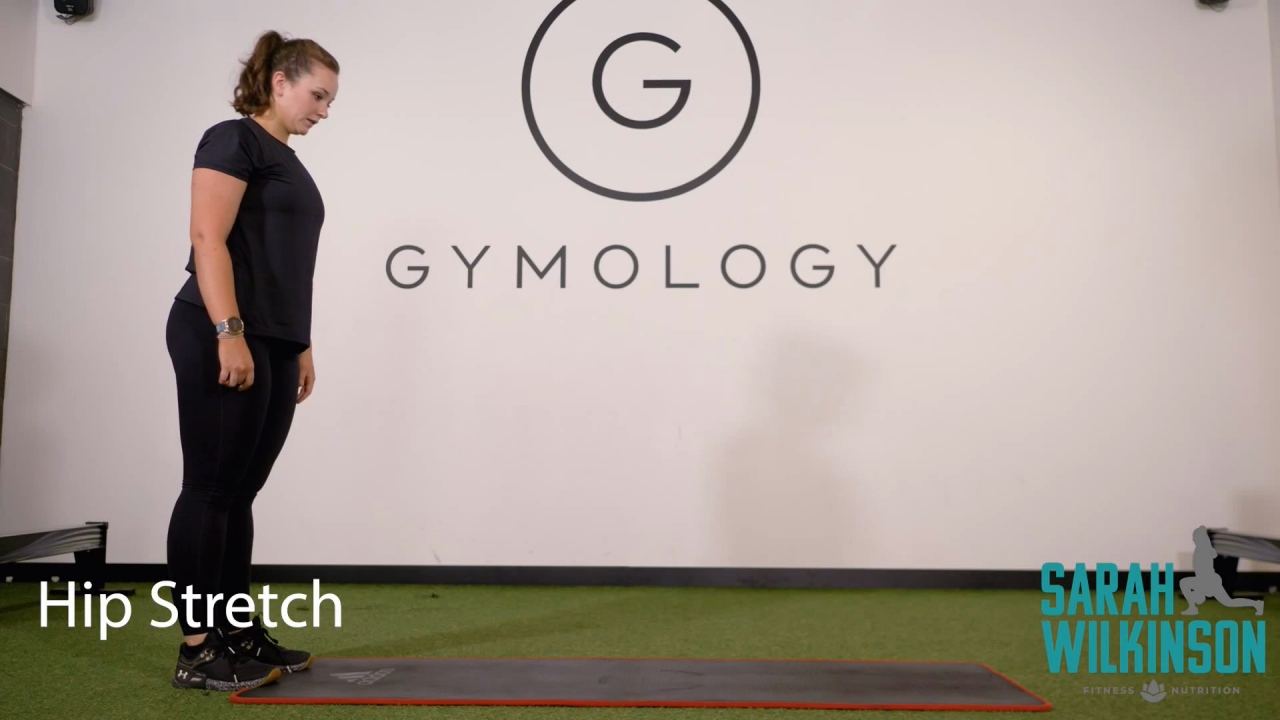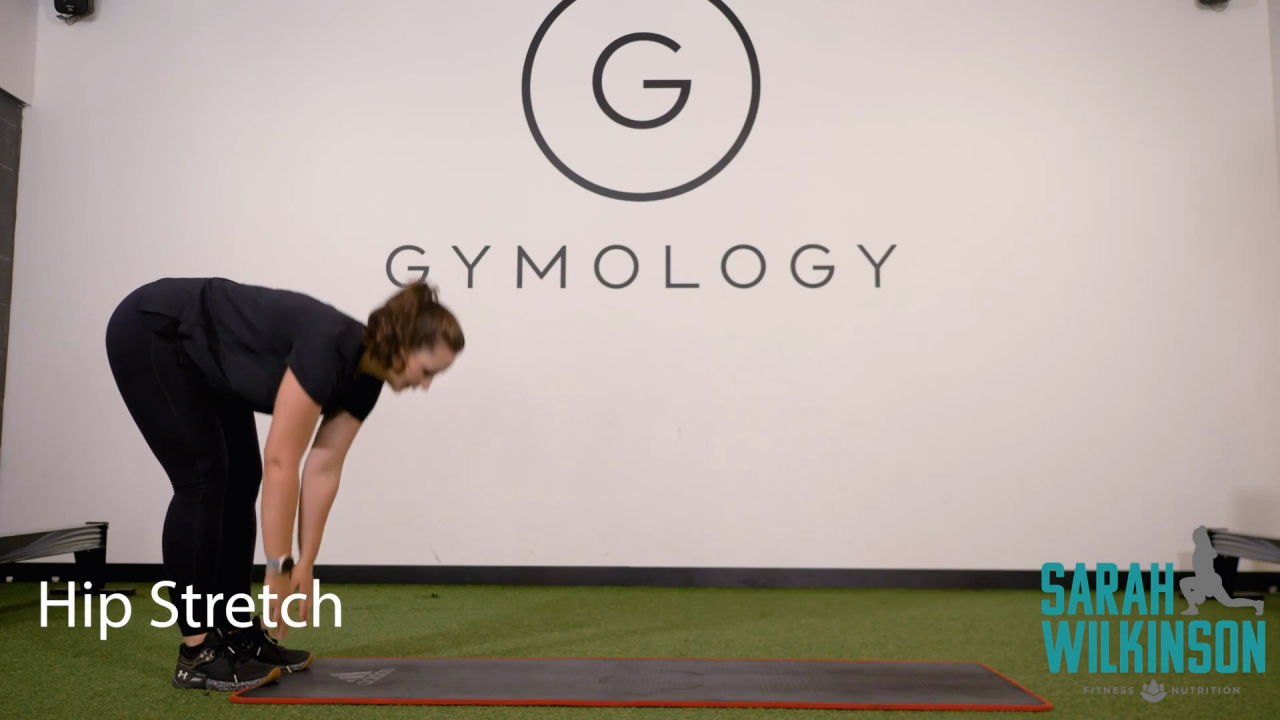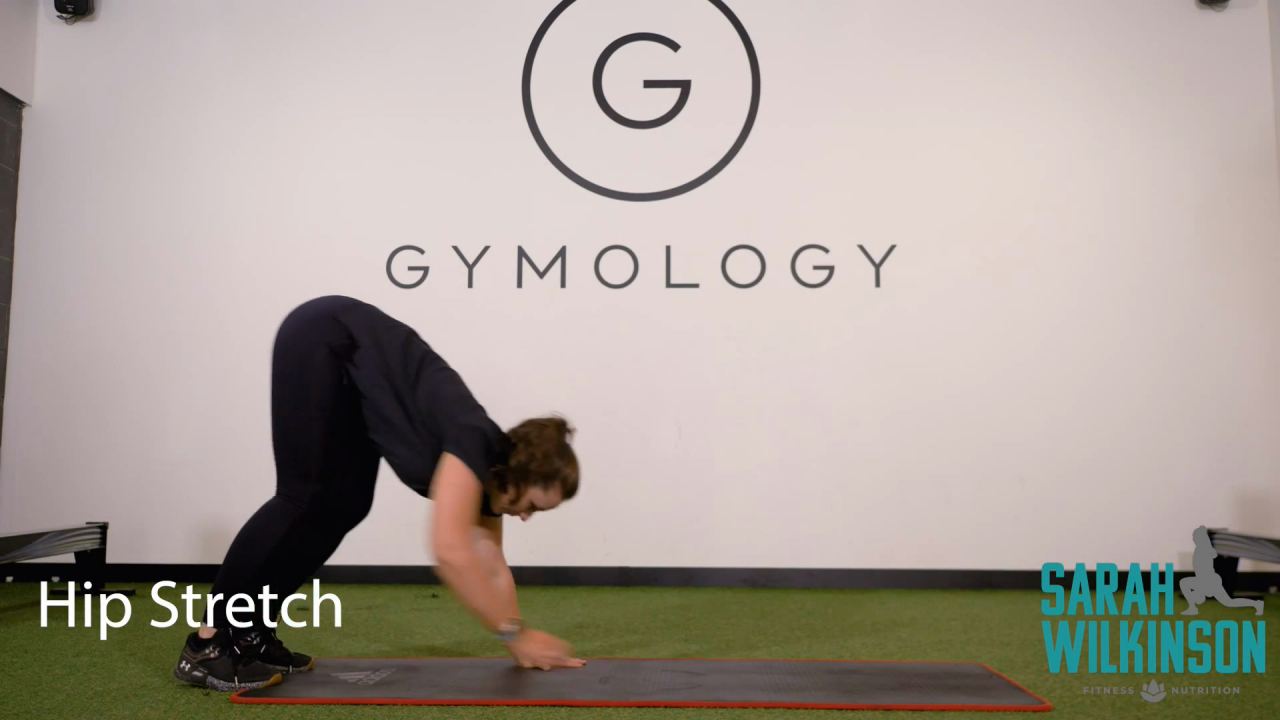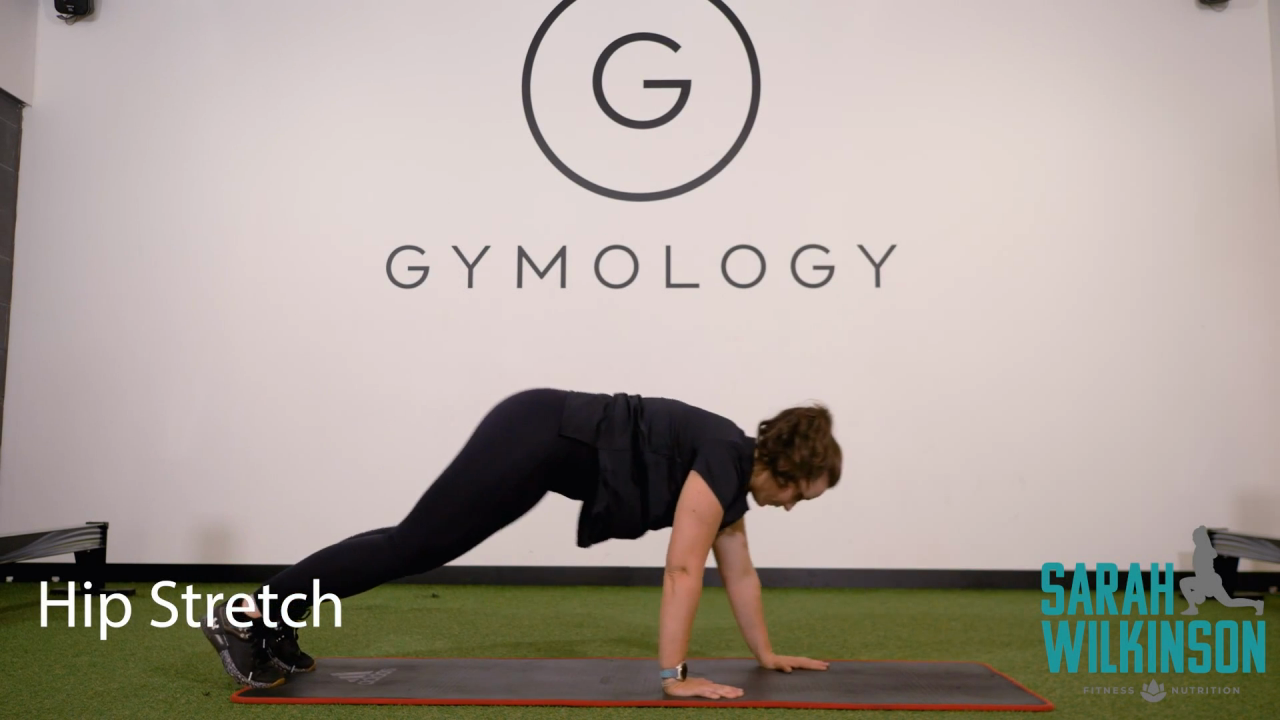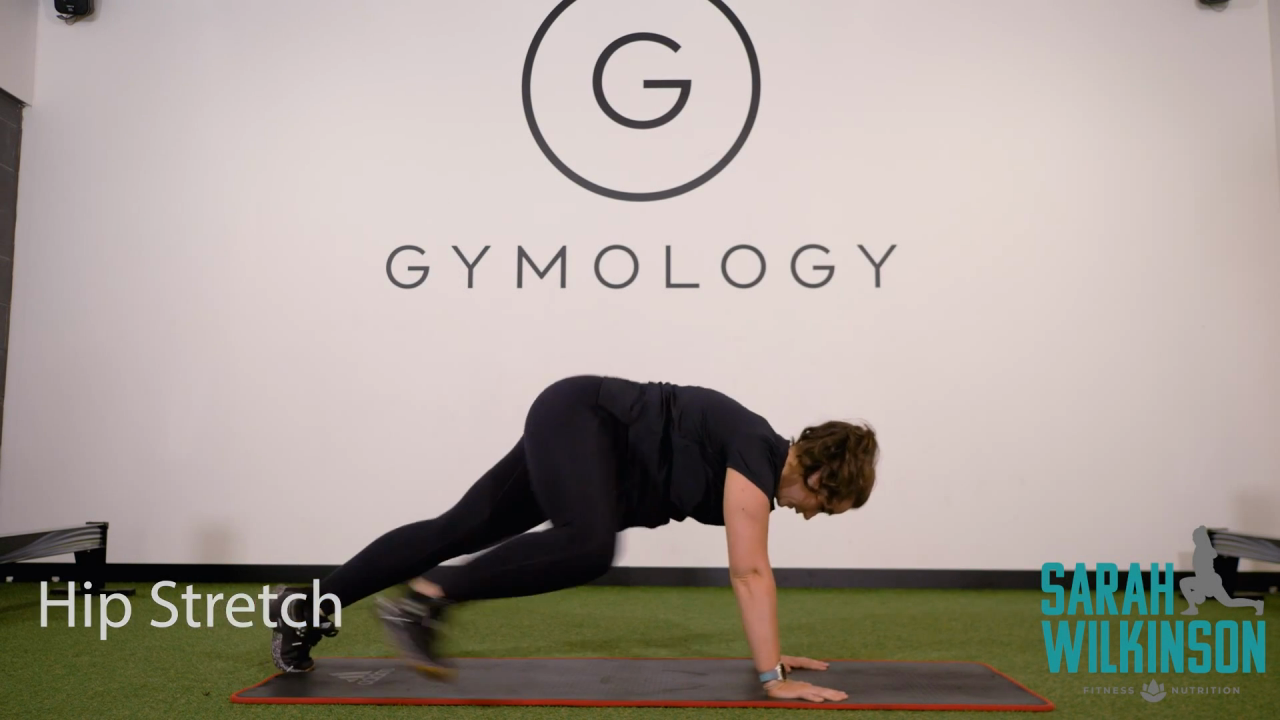
dt=1s
person 1, frame 1
left shoulder: (285, 161)
right shoulder: (233, 141)
right elbow: (208, 241)
left wrist: (301, 347)
right wrist: (228, 332)
left hip: (273, 346)
right hip: (223, 340)
left knee: (239, 492)
right knee: (211, 489)
left ankle: (236, 633)
right ankle: (196, 650)
person 1, frame 2
left shoulder: (365, 376)
right shoulder: (329, 349)
left elbow: (324, 467)
right elbow: (280, 461)
left wrist: (304, 567)
right wrist: (278, 569)
right hip: (149, 334)
left knee: (241, 479)
right knee: (205, 475)
left ankle: (235, 633)
right ankle: (197, 650)
person 1, frame 3
left shoulder: (490, 473)
right shoulder: (475, 448)
left elbow: (491, 572)
right elbow: (448, 550)
left wrist: (523, 651)
right wrist: (517, 633)
left hip: (348, 363)
right hip: (332, 340)
left knee: (346, 505)
right knee: (306, 496)
left ankle: (249, 633)
right ankle: (207, 642)
person 1, frame 4
left shoulder: (733, 478)
right shoulder: (725, 458)
left elbow: (739, 573)
right elbow: (682, 572)
left wrist: (768, 655)
right wrist: (673, 675)
left hip: (547, 444)
right hip: (540, 436)
left knee: (417, 543)
right knee: (415, 546)
left ankle: (274, 622)
right ankle: (243, 617)
person 1, frame 5
left shoulder: (765, 466)
right shoulder: (757, 457)
left elbow: (750, 570)
right elbow: (749, 572)
left wrist: (771, 652)
right wrist: (773, 677)
left hip: (581, 426)
right hip: (577, 415)
left knee: (459, 529)
right knee: (590, 547)
left ankle: (305, 609)
right ankle: (422, 601)
